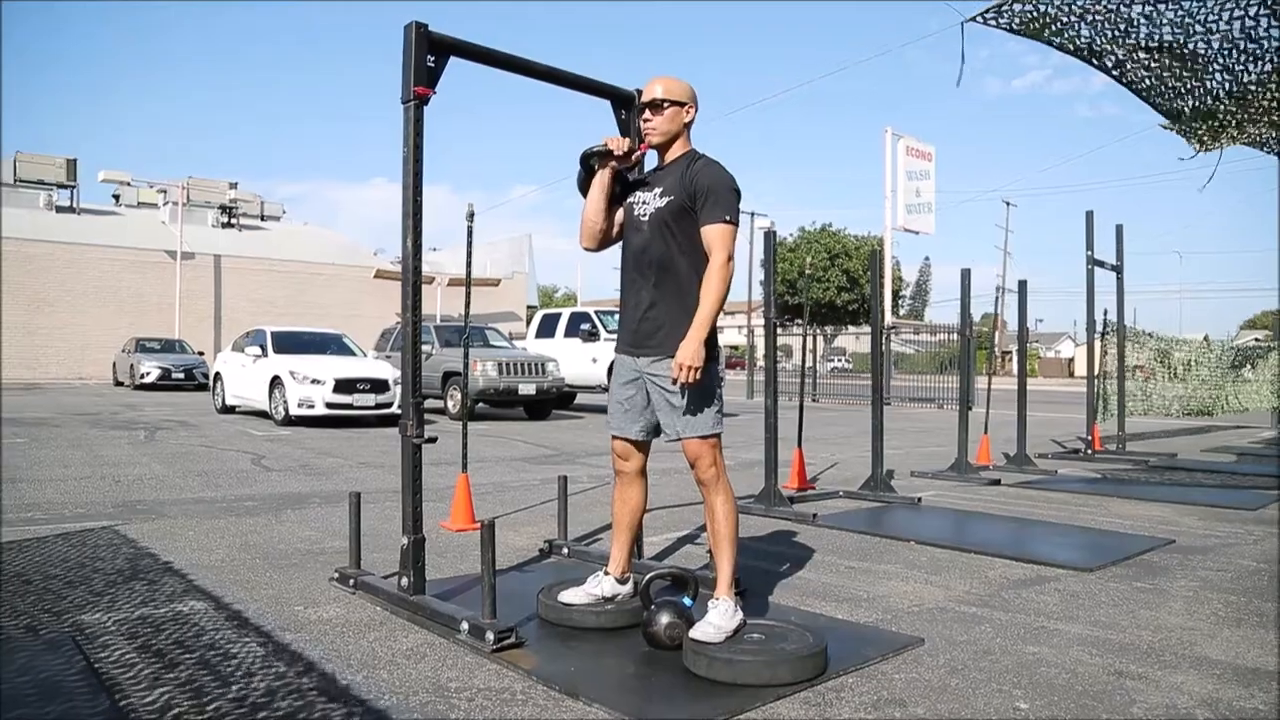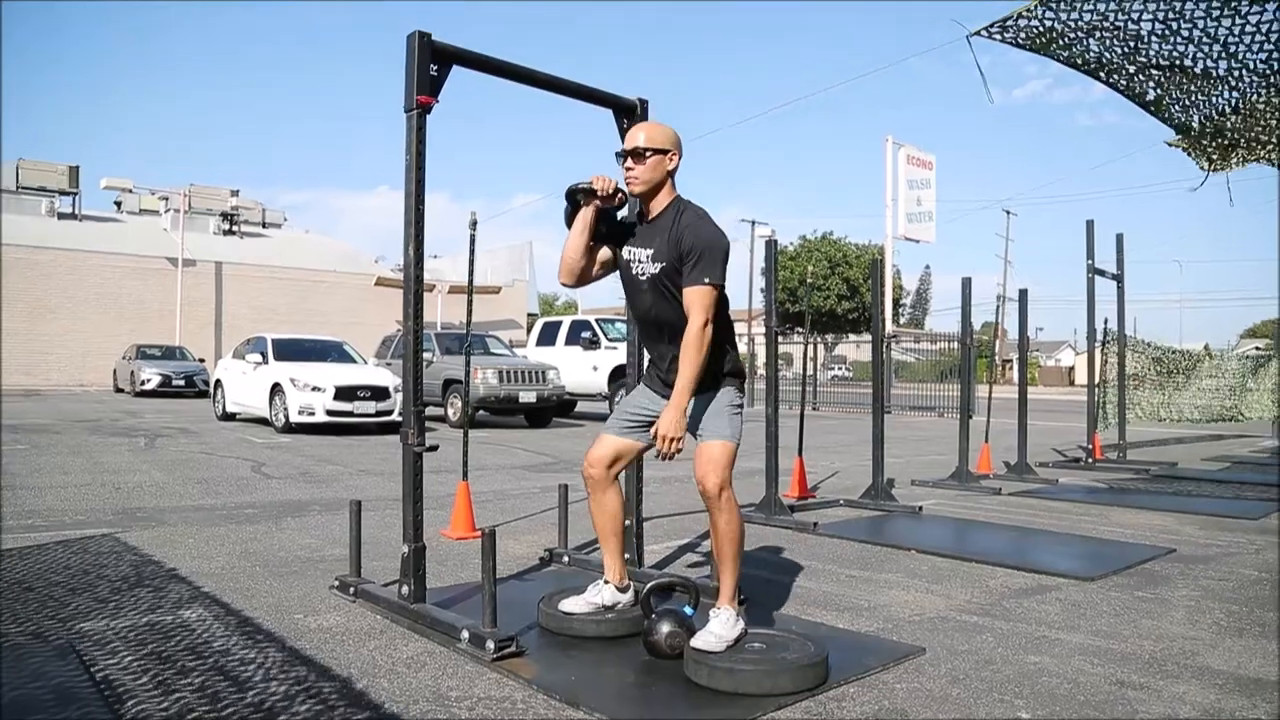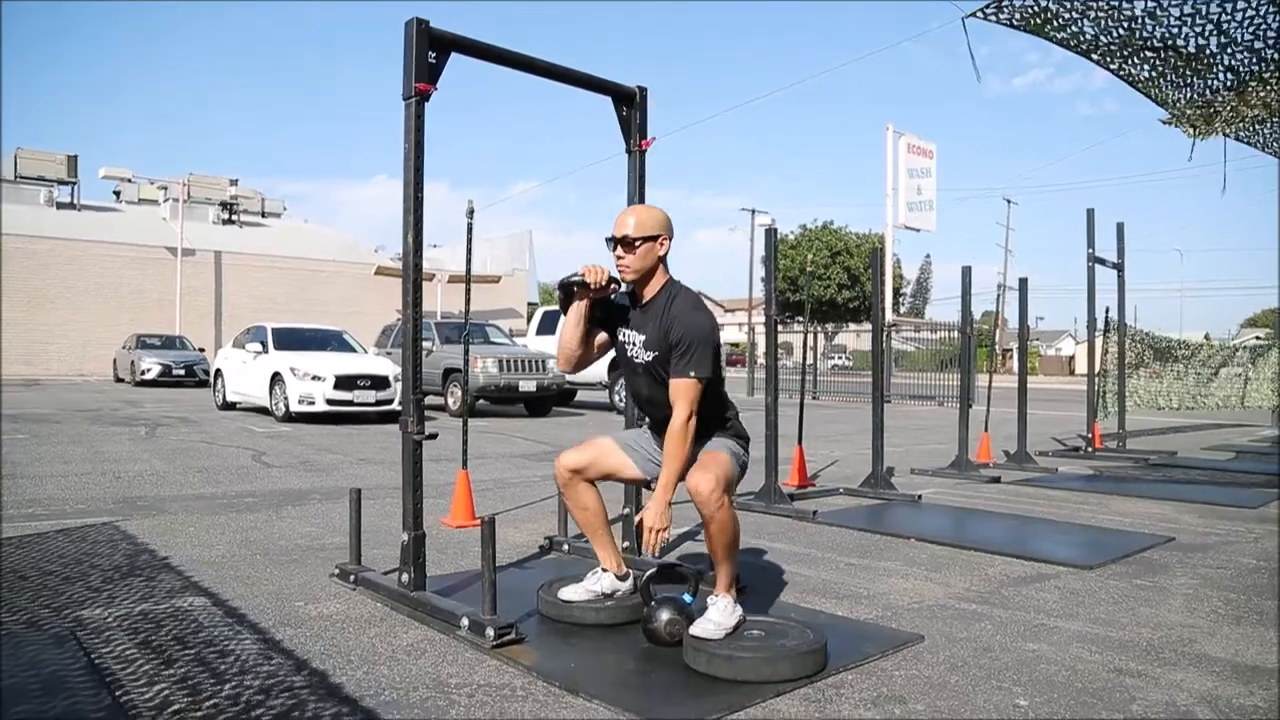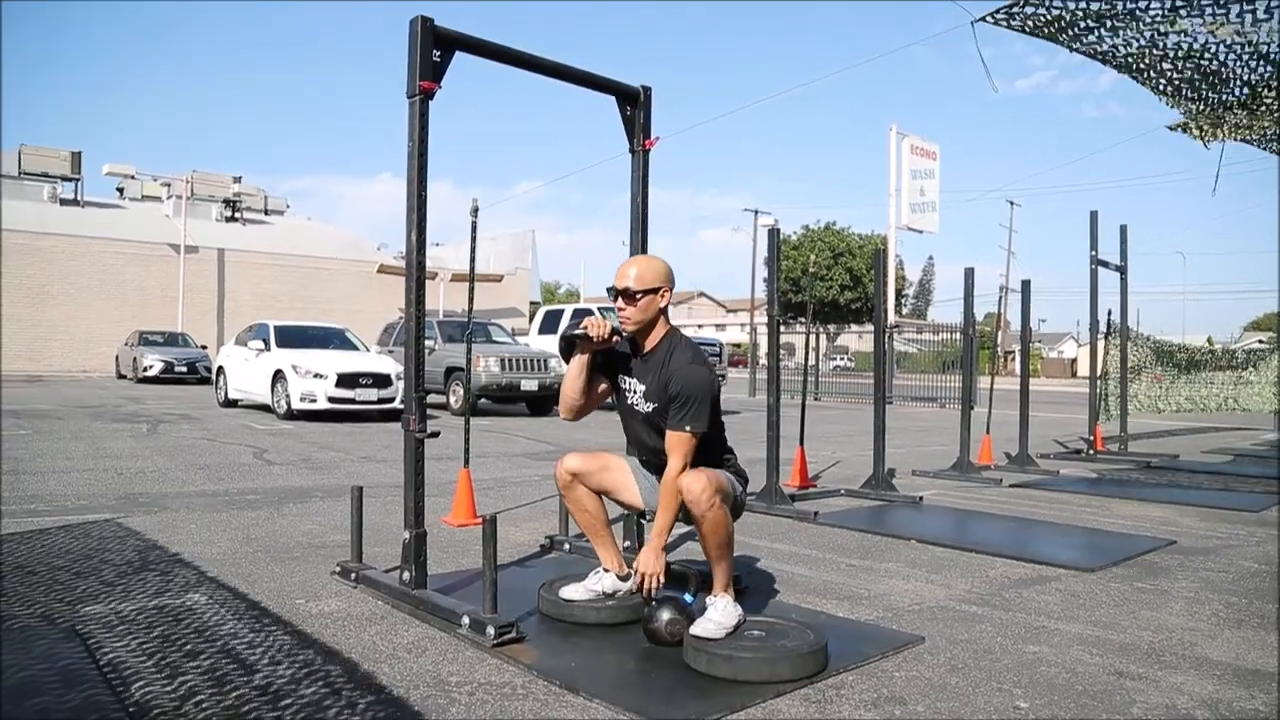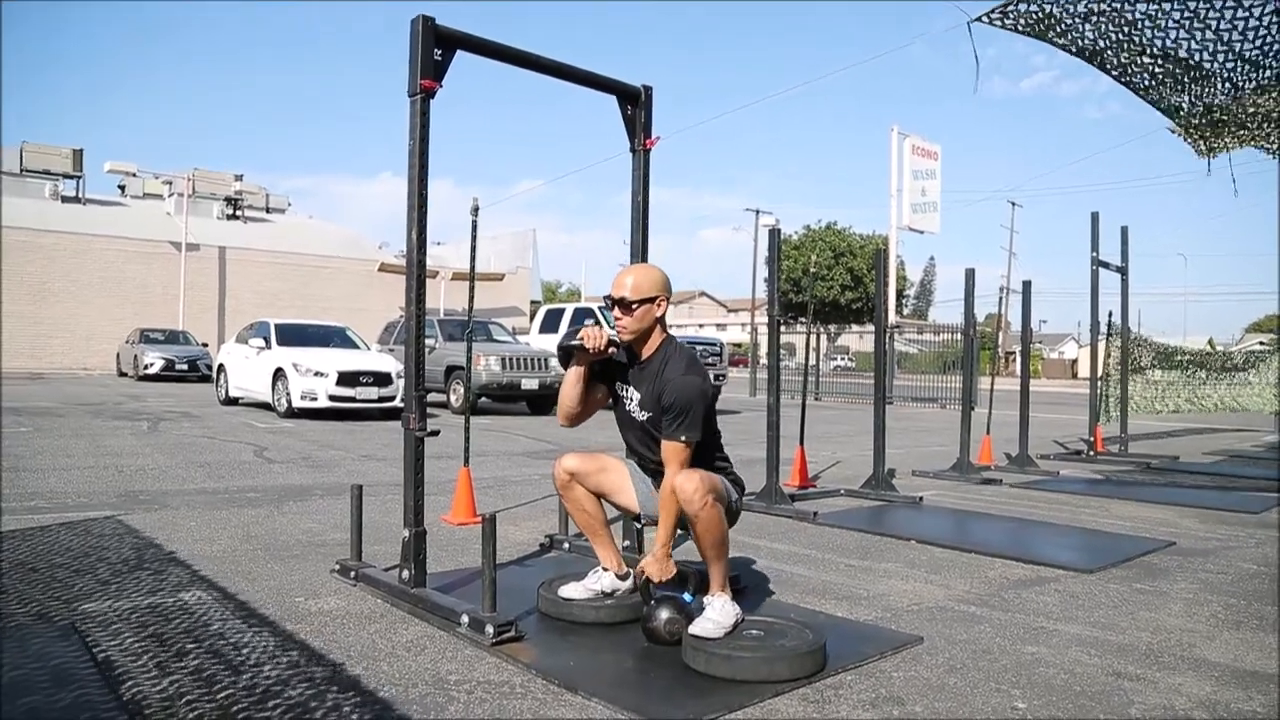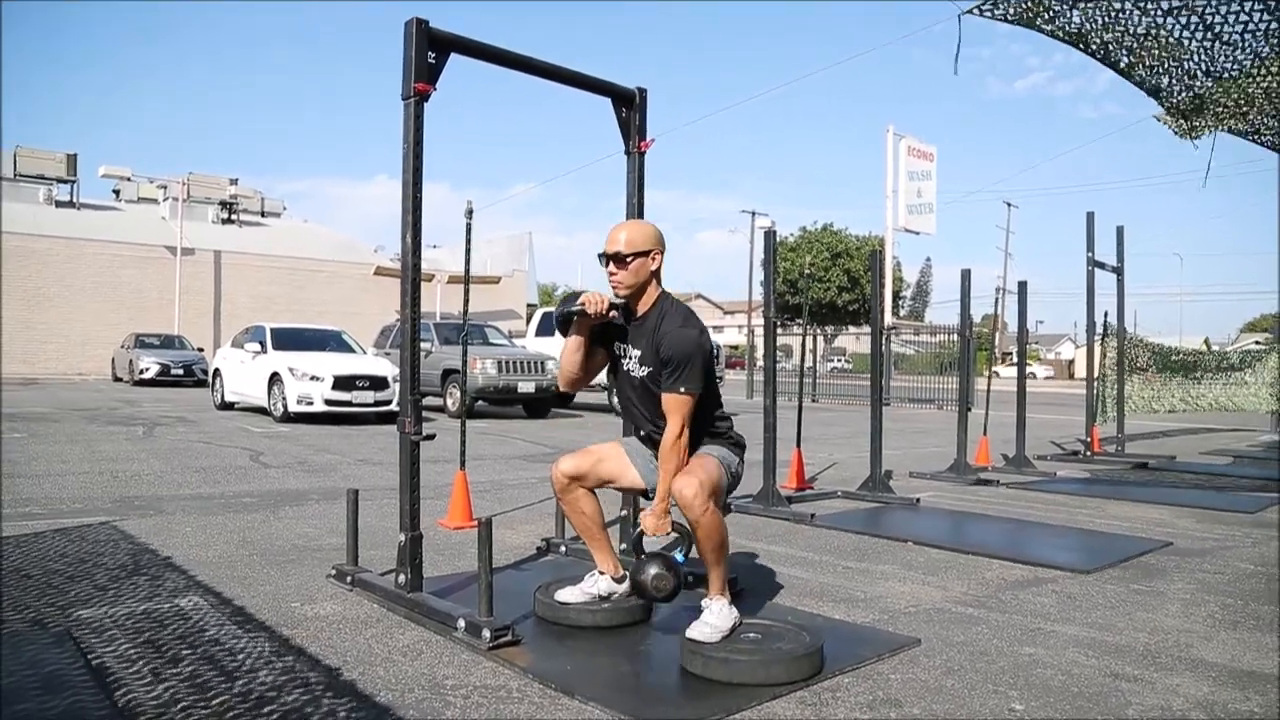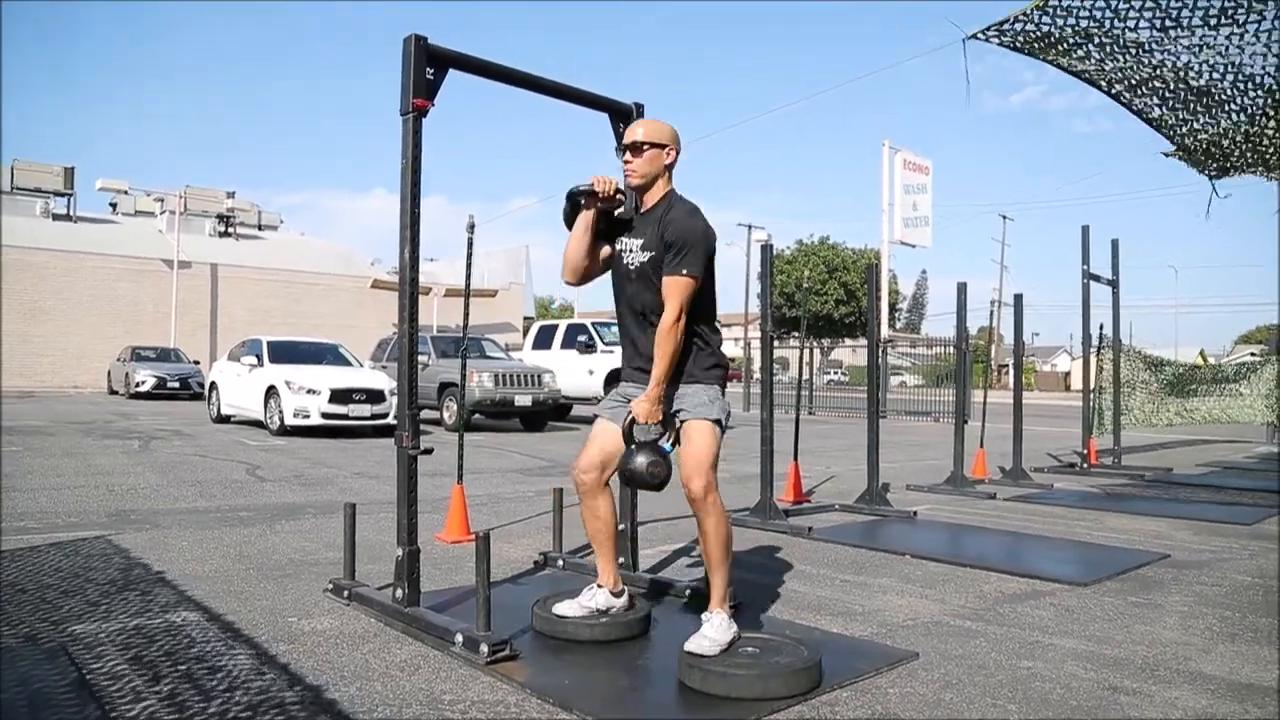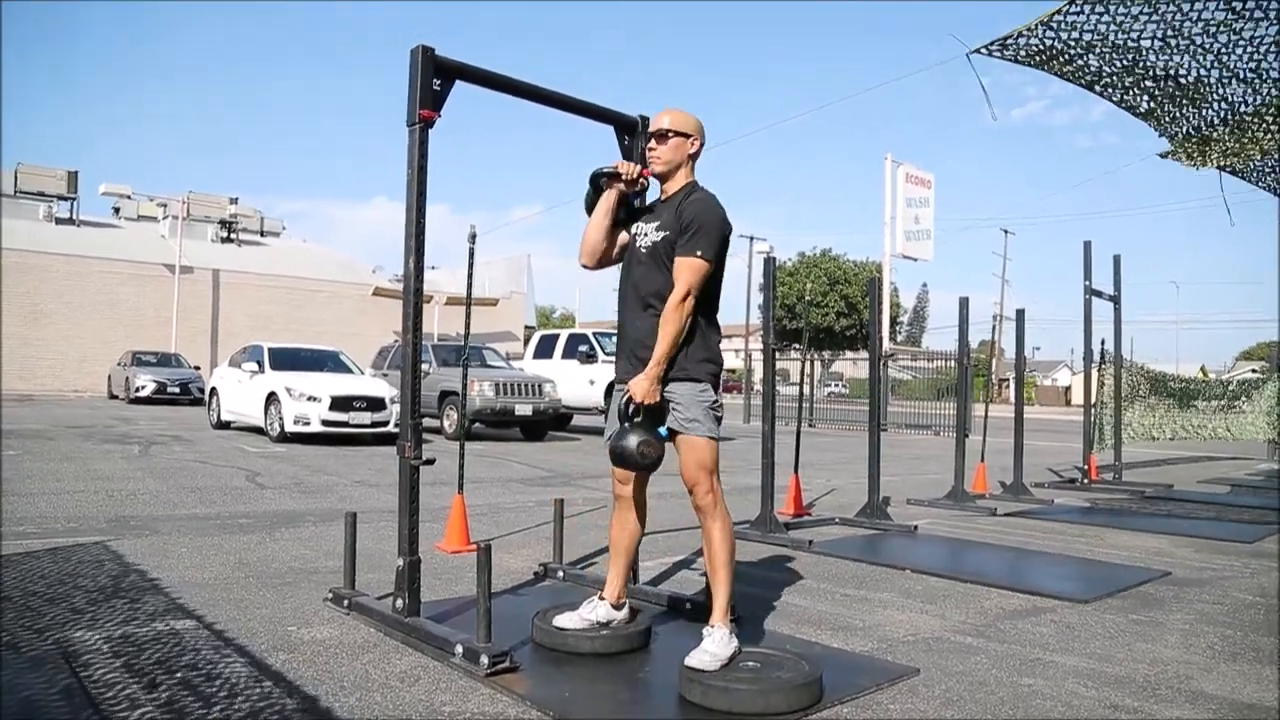
dt=0.5s
person 1, frame 1
left shoulder: (707, 176)
right shoulder: (640, 185)
left elbow: (720, 261)
right elbow: (592, 238)
left wrist: (696, 337)
right wrist: (607, 170)
left hip: (681, 350)
right hip: (631, 348)
left knee: (706, 466)
right knee: (626, 462)
left ankle: (725, 601)
right ankle: (616, 576)
person 1, frame 2
left shoulder: (696, 230)
right shoulder: (626, 229)
left elbow: (700, 324)
right elbow: (570, 276)
left wrist: (676, 410)
right wrist: (589, 210)
left hip: (712, 383)
right hip: (657, 380)
left knee: (711, 480)
right knee: (596, 465)
left ankle: (727, 611)
right ankle: (615, 585)
person 1, frame 3
left shoulder: (688, 316)
right shoulder: (620, 307)
left elbow: (685, 417)
right elbow: (569, 362)
left wrist: (660, 500)
right wrist: (582, 301)
left hip: (714, 438)
right hip: (657, 436)
left knee: (704, 486)
right knee: (569, 466)
left ankle: (725, 598)
right ankle: (614, 573)
person 1, frame 4
left shoulder: (688, 368)
right shoulder: (618, 350)
left elbow: (679, 465)
right elbow: (570, 409)
left wrist: (656, 546)
right wrist: (585, 350)
left hip: (714, 482)
left knee: (695, 486)
right knee: (570, 470)
left ankle: (723, 599)
right ankle: (614, 572)
person 1, frame 5
left shoulder: (682, 377)
right shoulder: (616, 357)
left elbow: (675, 476)
right elbow: (569, 416)
left wrist: (661, 552)
right wrist: (581, 360)
left hip: (712, 489)
left knee: (690, 487)
right knee: (568, 468)
left ankle: (721, 598)
right ankle: (614, 571)
person 1, frame 6
left shoulder: (679, 330)
right shoulder: (614, 320)
left elbow: (679, 430)
right elbow: (570, 381)
left wrist: (660, 508)
right wrist: (581, 326)
left hip: (709, 447)
right hip: (650, 444)
left knee: (689, 491)
right knee: (566, 473)
left ankle: (720, 602)
right ankle: (612, 576)
person 1, frame 7
left shoulder: (684, 221)
right shoulder: (623, 224)
left elbow: (673, 316)
right elbow: (573, 273)
left wrist: (654, 396)
right wrist: (590, 211)
left hip: (695, 377)
right hip: (637, 375)
left knee: (697, 485)
right knee: (587, 472)
left ankle: (719, 614)
right ankle: (609, 588)
person 1, frame 8
left shoulder: (701, 209)
right shoulder: (644, 214)
left elbow: (682, 297)
right elbow: (590, 257)
left wrist: (655, 372)
right wrist: (613, 193)
left hip: (685, 372)
right hip: (633, 370)
left knee: (703, 492)
right knee: (626, 487)
left ankle: (720, 628)
right ankle: (611, 602)
